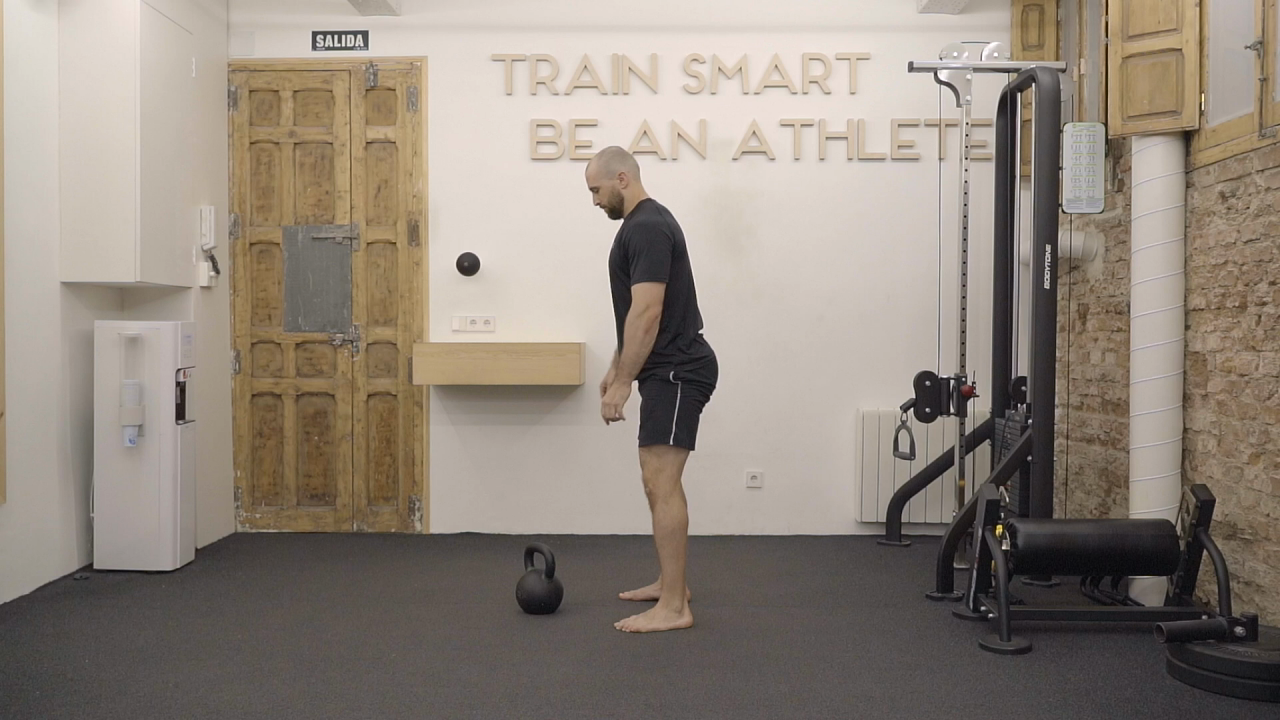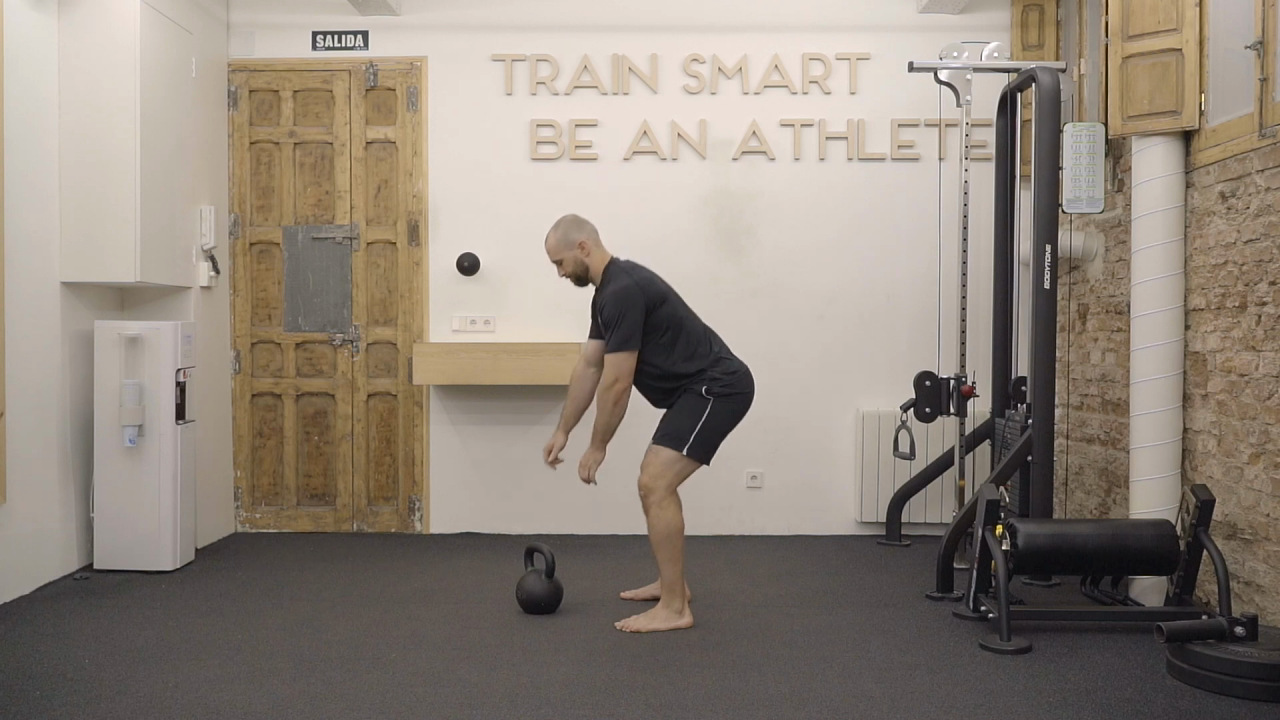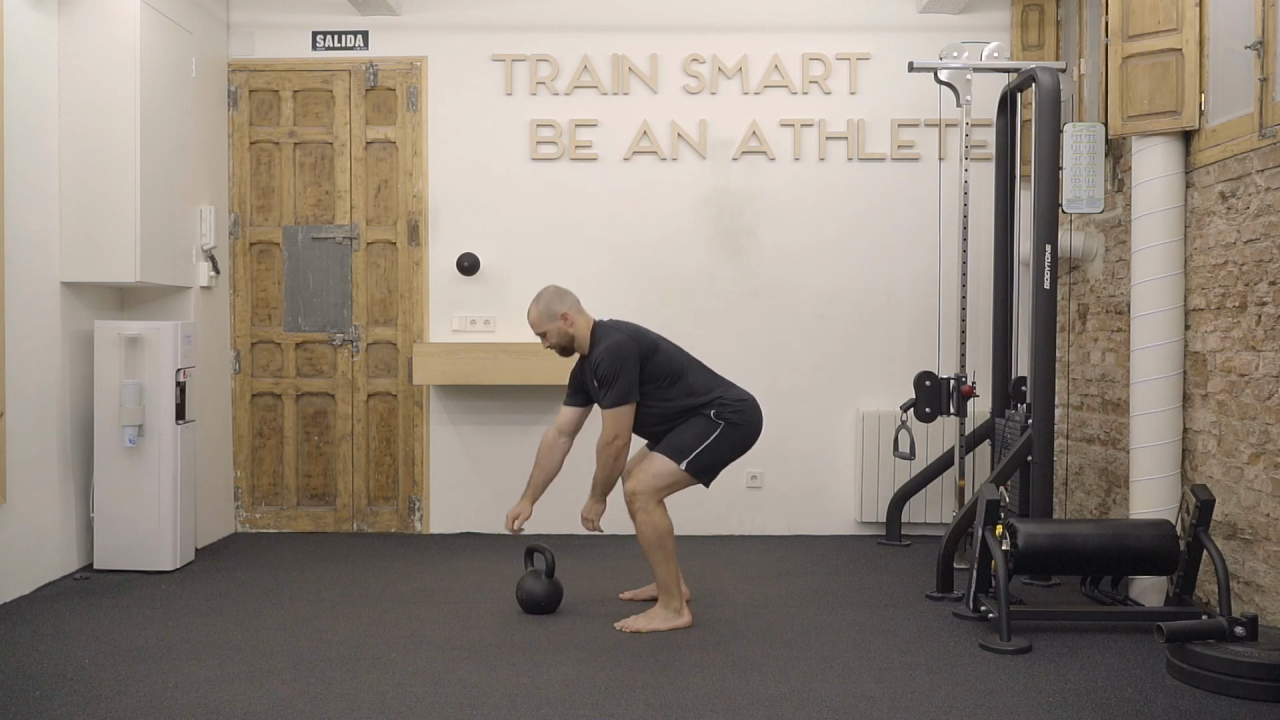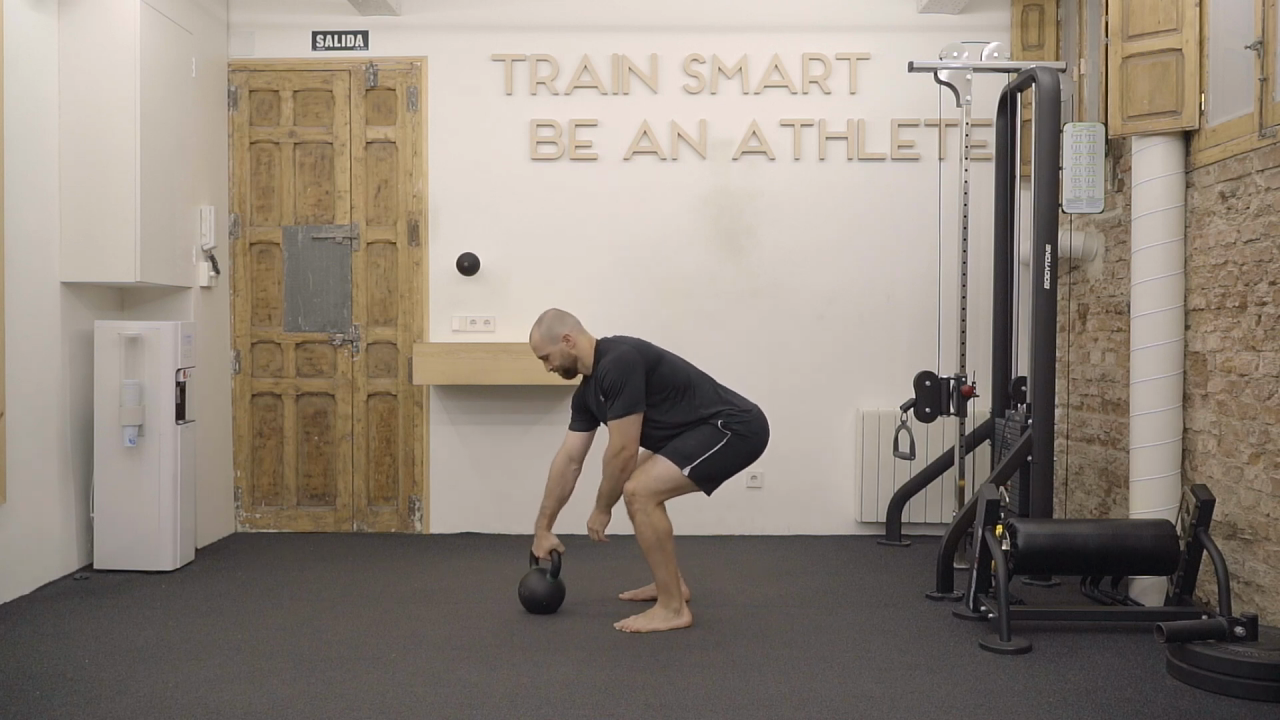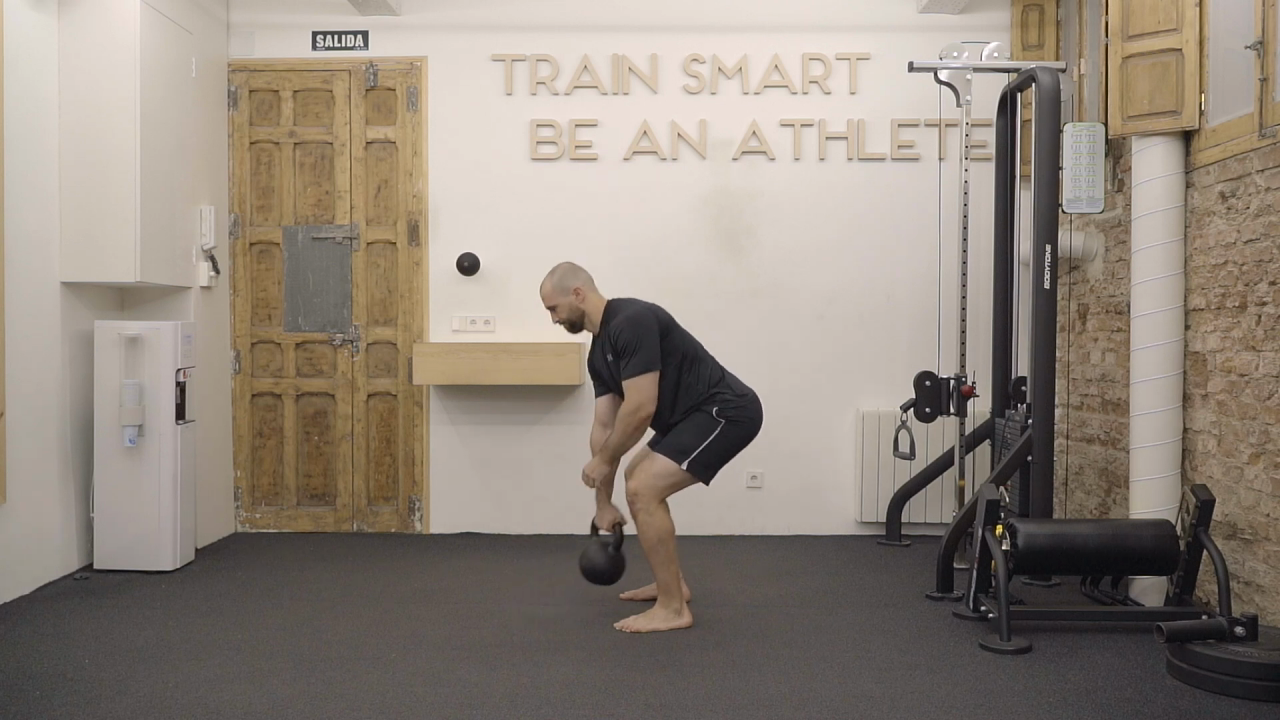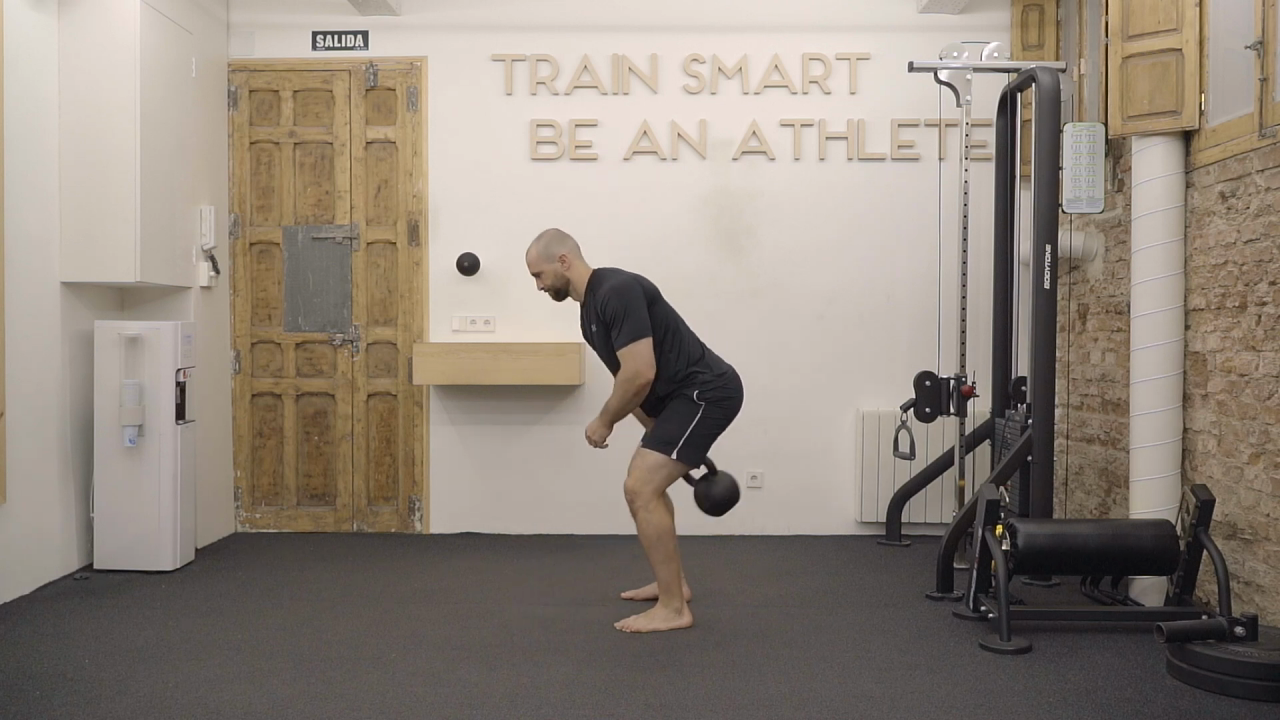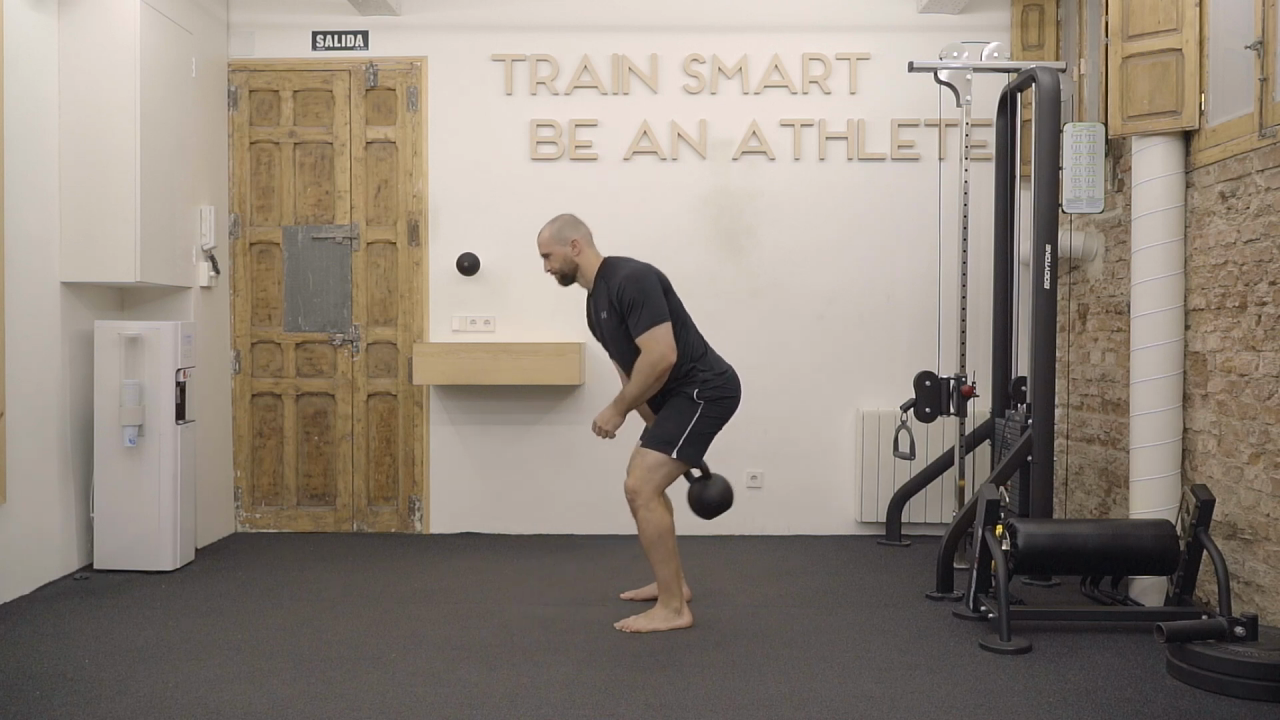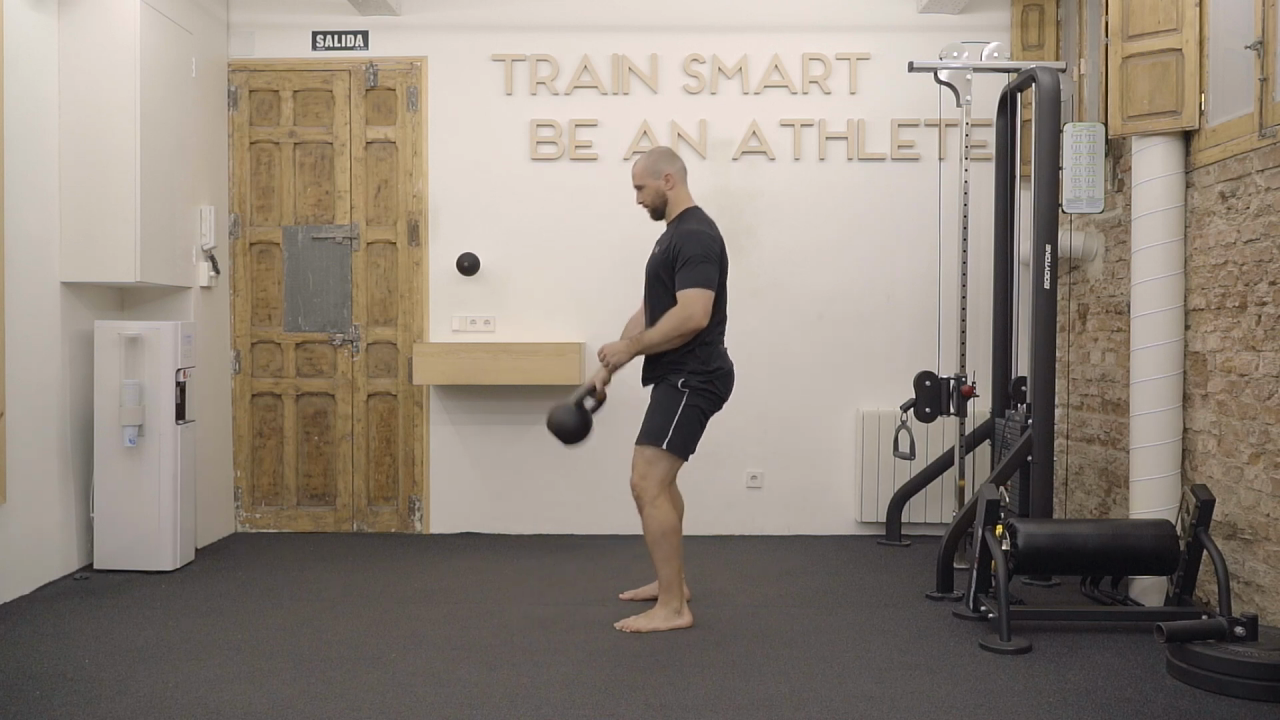
dt=0.3s
person 1, frame 1
left shoulder: (647, 228)
right shoulder: (645, 224)
left elbow: (647, 313)
left wrist: (621, 385)
right wrist: (616, 372)
left hip: (677, 372)
right hip: (674, 369)
left knee: (660, 484)
right knee: (660, 481)
left ankle: (674, 607)
right ankle: (671, 582)
person 1, frame 2
left shoulder: (622, 292)
right shoulder: (613, 289)
left elbow: (617, 383)
right elbow: (588, 367)
left wrist: (596, 449)
right wrist: (561, 430)
left hip: (717, 388)
right hip: (703, 385)
left knee: (654, 486)
right knee: (656, 484)
left ankle: (674, 607)
right ankle: (672, 582)
person 1, frame 3
left shoulder: (614, 351)
right shoulder: (587, 367)
left elbow: (616, 440)
right elbow: (558, 436)
left wrist: (596, 499)
right wrist: (527, 500)
left hip: (729, 418)
right hip: (715, 417)
left knee: (640, 490)
right knee: (636, 480)
left ankle: (673, 608)
right ankle: (672, 583)
person 1, frame 4
left shoulder: (620, 363)
right shoulder: (590, 389)
left elbow: (623, 450)
right elbow: (568, 460)
left wrist: (601, 510)
right wrist: (543, 528)
left hip: (735, 429)
right hip: (721, 427)
left knee: (639, 492)
right knee: (637, 483)
left ankle: (672, 608)
right ankle: (671, 584)
person 1, frame 5
left shoulder: (632, 322)
right shoulder: (600, 348)
left elbow: (640, 408)
right elbow: (604, 426)
left wrist: (602, 462)
right wrist: (604, 502)
left hip: (725, 411)
right hip: (702, 412)
left knee: (642, 490)
right knee: (643, 484)
left ankle: (672, 609)
right ankle: (672, 583)
person 1, frame 6
left shoulder: (618, 292)
right shoulder: (591, 312)
left elbow: (640, 374)
right elbow: (629, 381)
left wrist: (603, 423)
right wrist: (659, 446)
left hip: (705, 393)
right hip: (689, 393)
left knee: (640, 488)
right knee: (645, 482)
left ankle: (672, 607)
right ankle: (672, 582)
person 1, frame 7
left shoulder: (631, 279)
right shoulder: (597, 301)
left elbow: (661, 356)
right elbow: (632, 366)
left wrist: (616, 411)
left hip: (704, 391)
right hip: (686, 393)
left knee: (642, 486)
right knee: (645, 482)
left ankle: (671, 609)
right ankle: (673, 584)
person 1, frame 8
left shoulder: (695, 236)
right shoulder: (674, 236)
left elbow: (694, 317)
right elbow: (651, 313)
left wrist: (628, 351)
right wrist: (610, 368)
left hip: (692, 378)
right hip: (679, 377)
left knee: (646, 484)
right knee: (657, 481)
left ankle: (672, 607)
right ankle: (671, 582)
